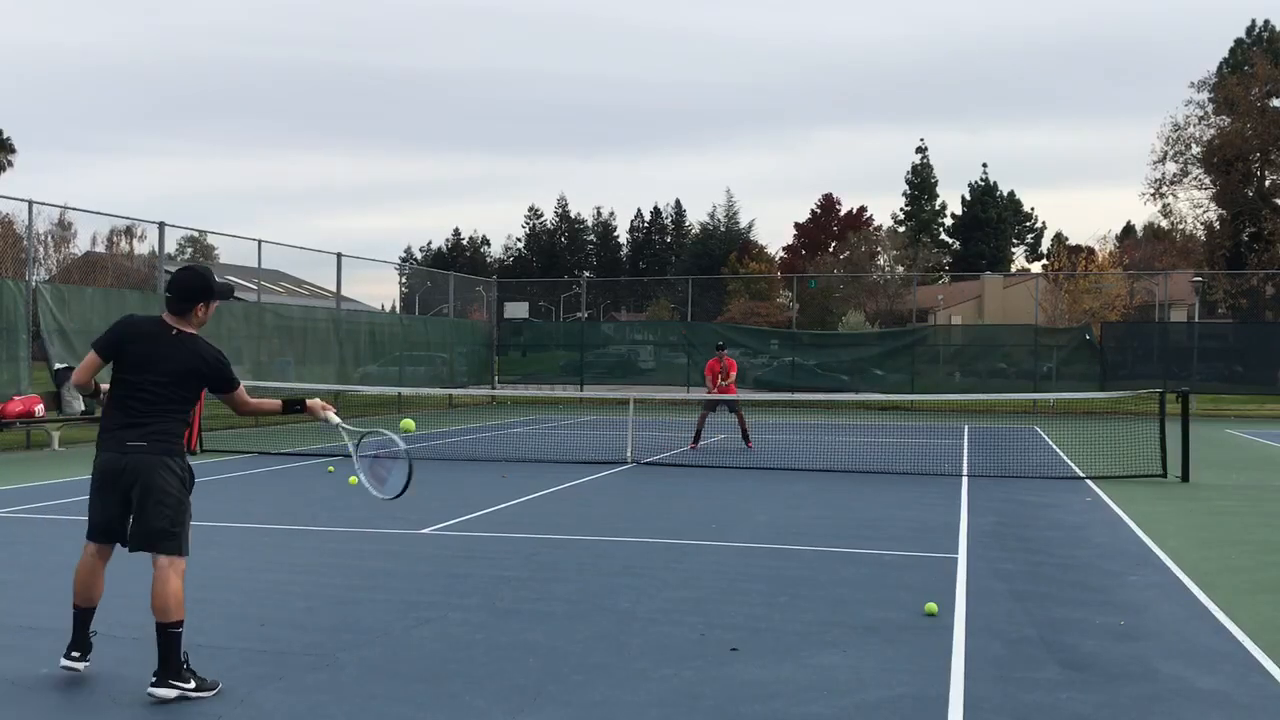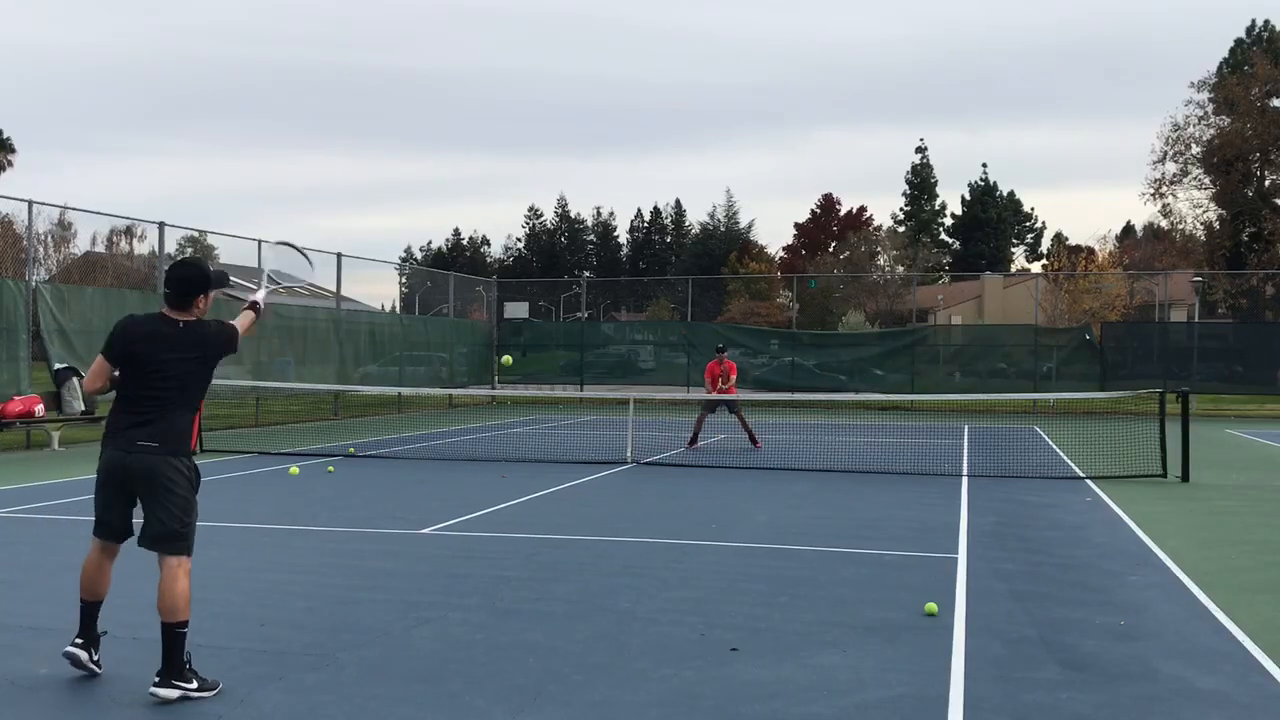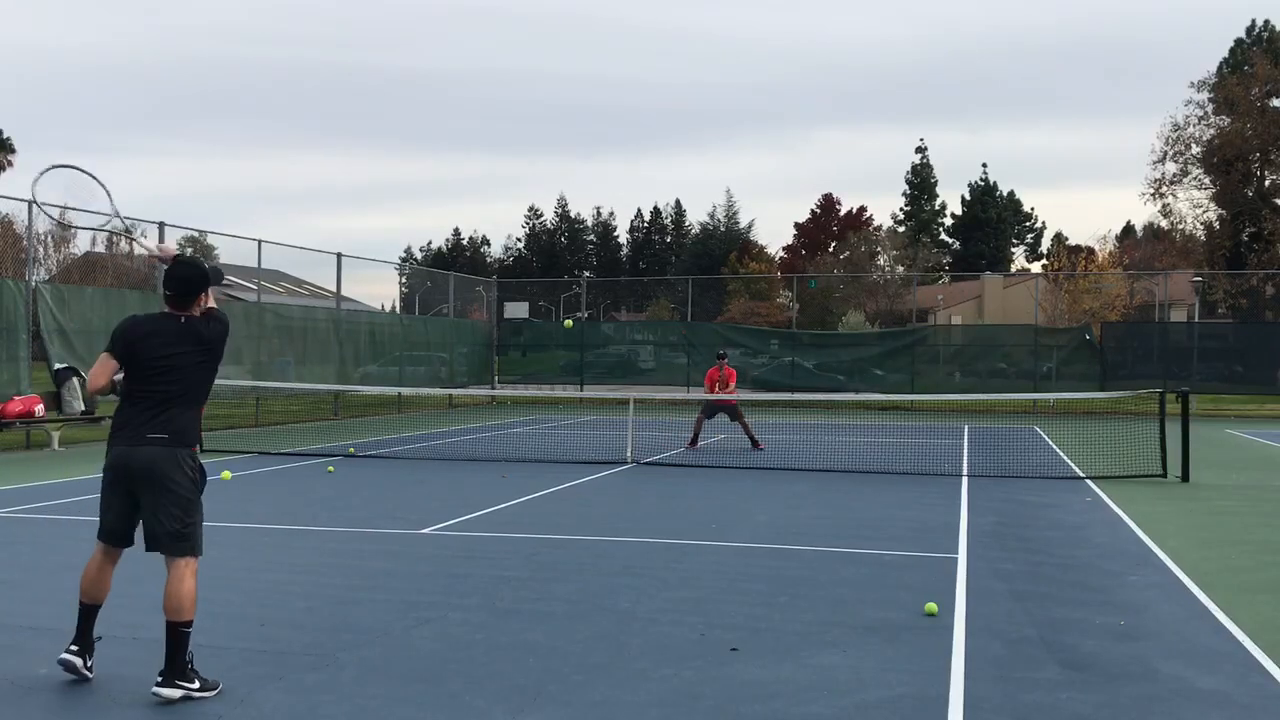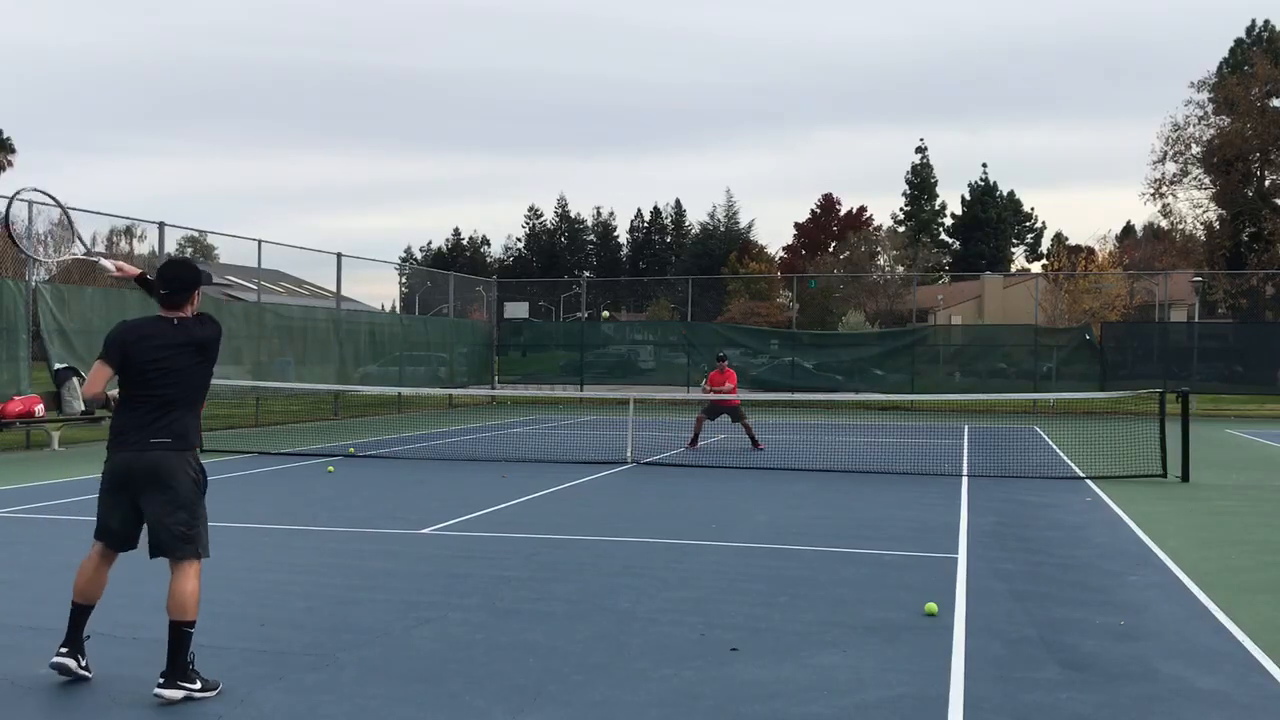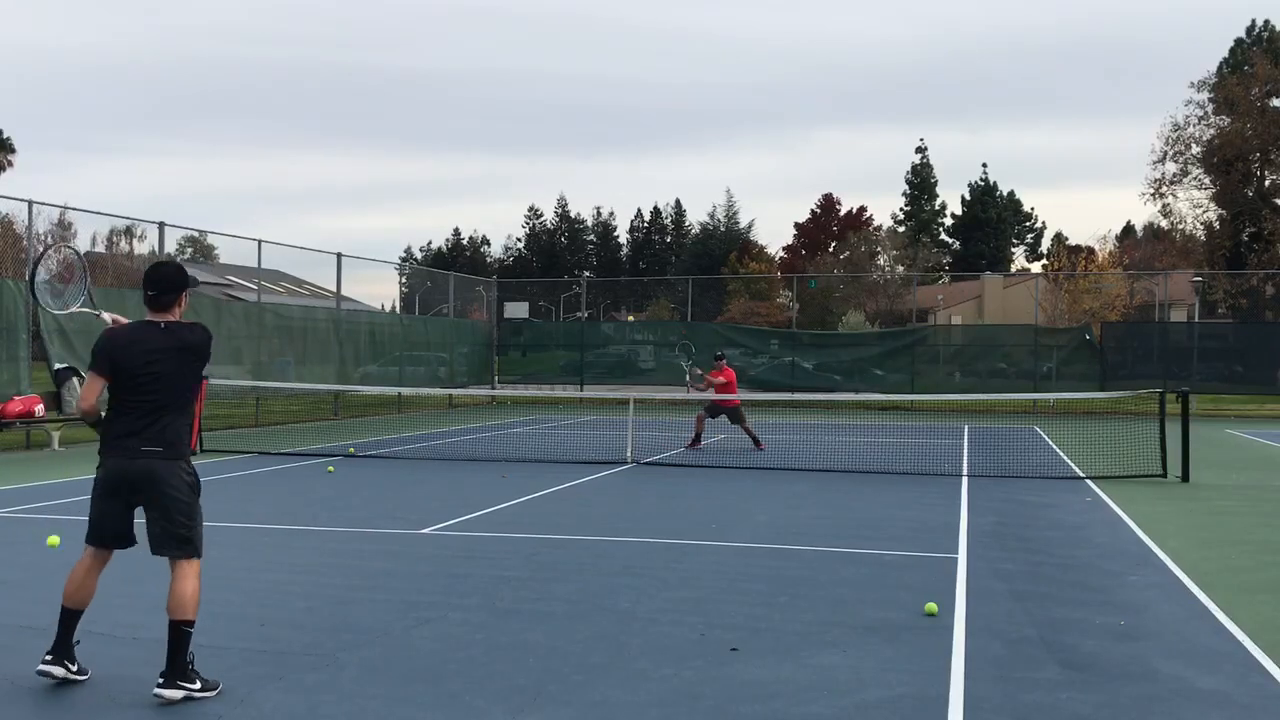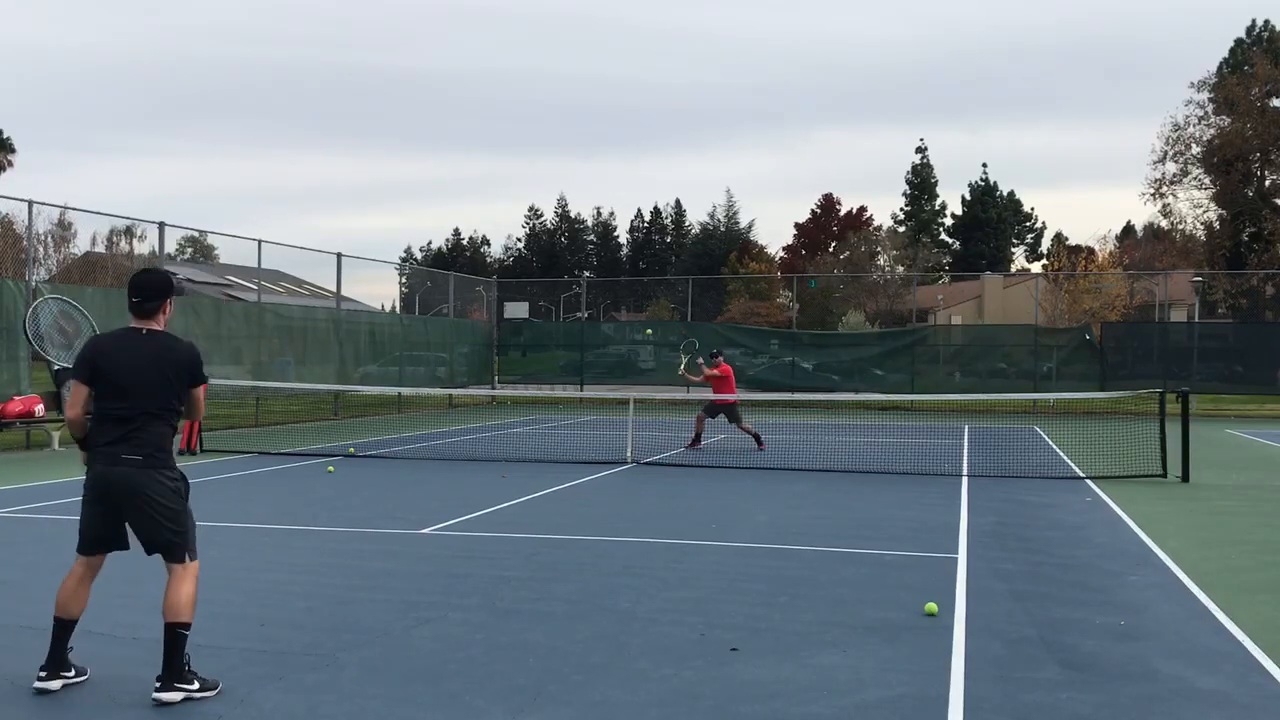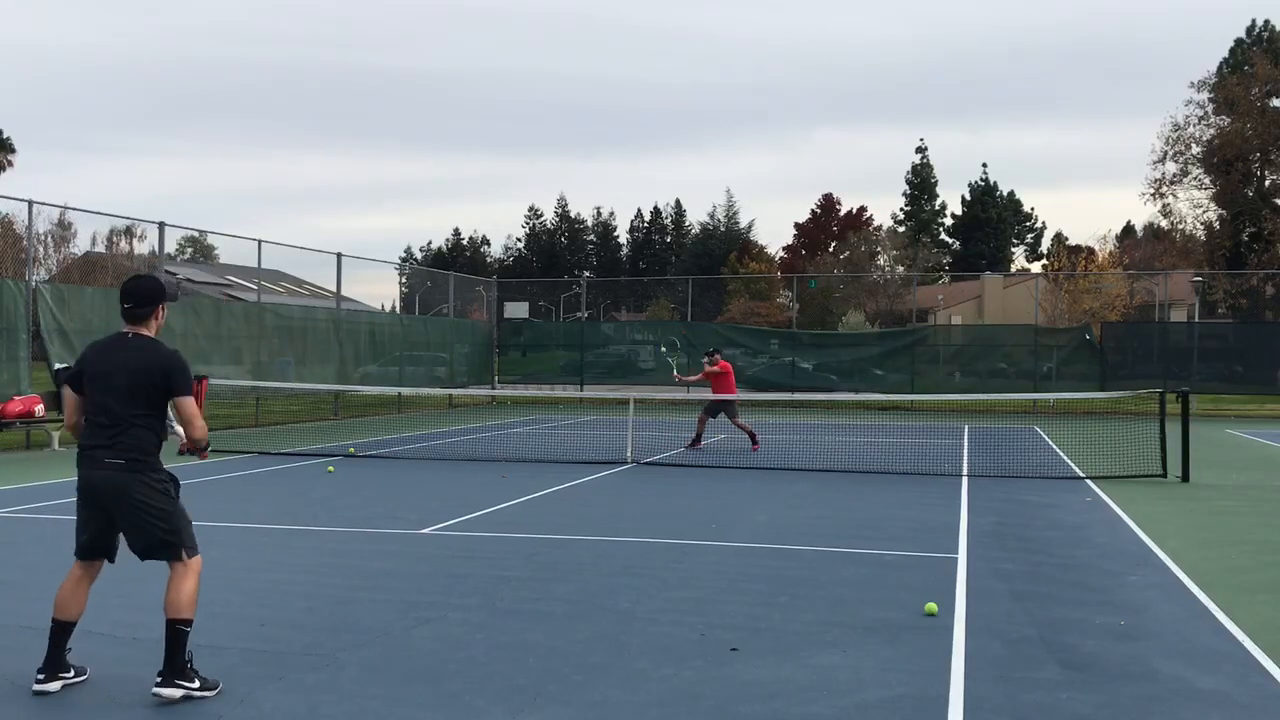
dt=0.1s
person 1, frame 1
left shoulder: (128, 327)
right shoulder: (205, 356)
left elbow: (79, 380)
right elbow: (245, 405)
left wrist: (100, 393)
right wrist: (300, 406)
left hip: (110, 455)
right hip: (160, 462)
left knee: (97, 548)
right knee: (169, 562)
left ankle: (77, 646)
right ankle: (169, 673)
person 1, frame 2
left shoulder: (130, 328)
right shoulder: (213, 338)
left elbow: (92, 385)
right elbow: (239, 327)
right wrist: (256, 304)
left hip: (117, 452)
right hip: (161, 462)
left knee: (104, 546)
right knee: (176, 562)
left ankle: (85, 640)
right ankle: (173, 672)
person 1, frame 3
left shoulder: (133, 328)
right shoulder: (215, 330)
left elbow: (95, 384)
right elbow: (207, 307)
right wrist: (179, 260)
left hip: (124, 452)
right hip: (173, 456)
left knee: (107, 549)
right knee: (183, 561)
left ankle: (80, 645)
right ankle: (175, 673)
person 1, frame 4
left shoulder: (126, 333)
right shoulder: (207, 332)
left elbow: (91, 393)
right elbow: (191, 313)
left wrist: (119, 398)
right wrist: (139, 276)
left hip: (124, 456)
right hip: (175, 461)
left knee: (103, 551)
right knee: (186, 564)
left ankle: (71, 647)
right ankle: (177, 674)
person 1, frame 5
left shoulder: (112, 340)
right shoulder: (199, 338)
left elbow: (86, 406)
left hip: (116, 462)
right hip: (166, 465)
left knee: (94, 554)
right knee: (187, 564)
left ankle: (59, 655)
right ankle: (176, 673)
person 1, frame 6
left shoulder: (96, 347)
right shoulder: (184, 353)
left elbow: (74, 414)
right elbow: (195, 412)
left hip: (103, 469)
right hip: (152, 472)
left knee: (86, 563)
right knee: (184, 567)
left ankle: (54, 664)
right ankle: (173, 675)
person 1, frame 7
left shoulder: (91, 353)
right shoulder: (166, 359)
left elbow: (72, 420)
right elbow: (196, 429)
right wrist: (203, 445)
left hip: (91, 472)
right hip: (136, 475)
left knee: (85, 566)
right knee: (187, 563)
left ankle: (52, 667)
right ankle: (176, 672)
